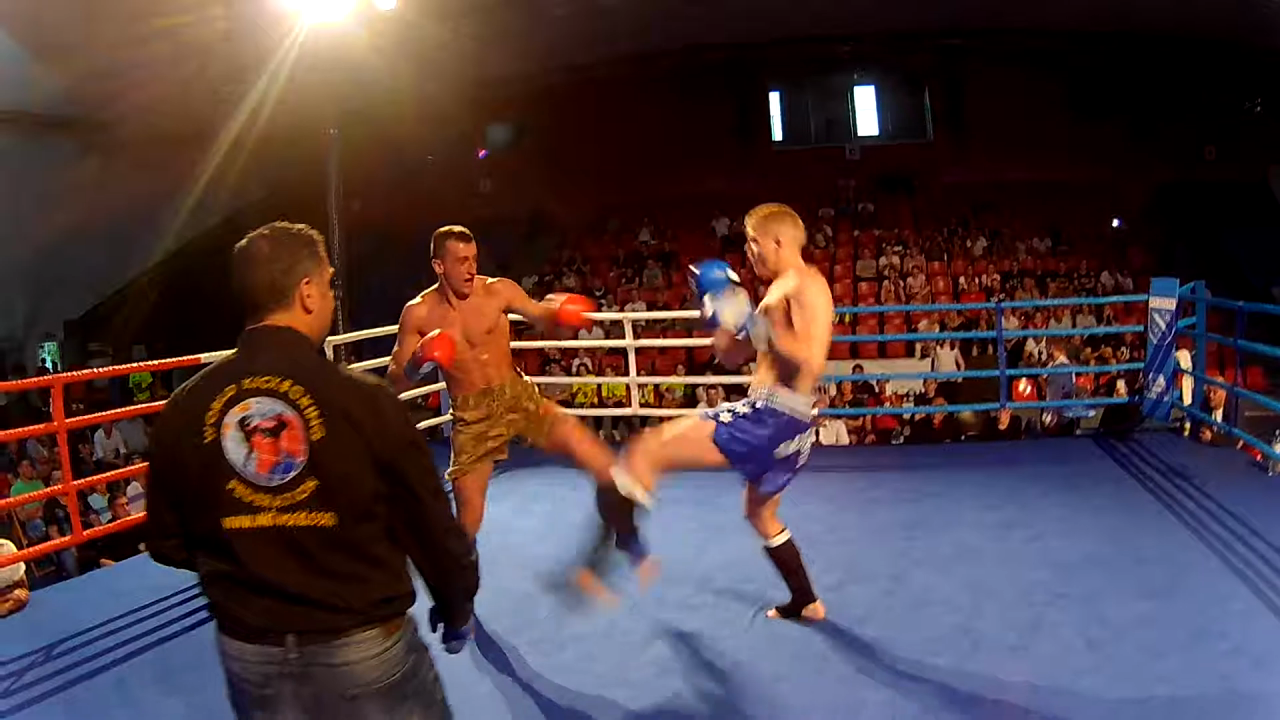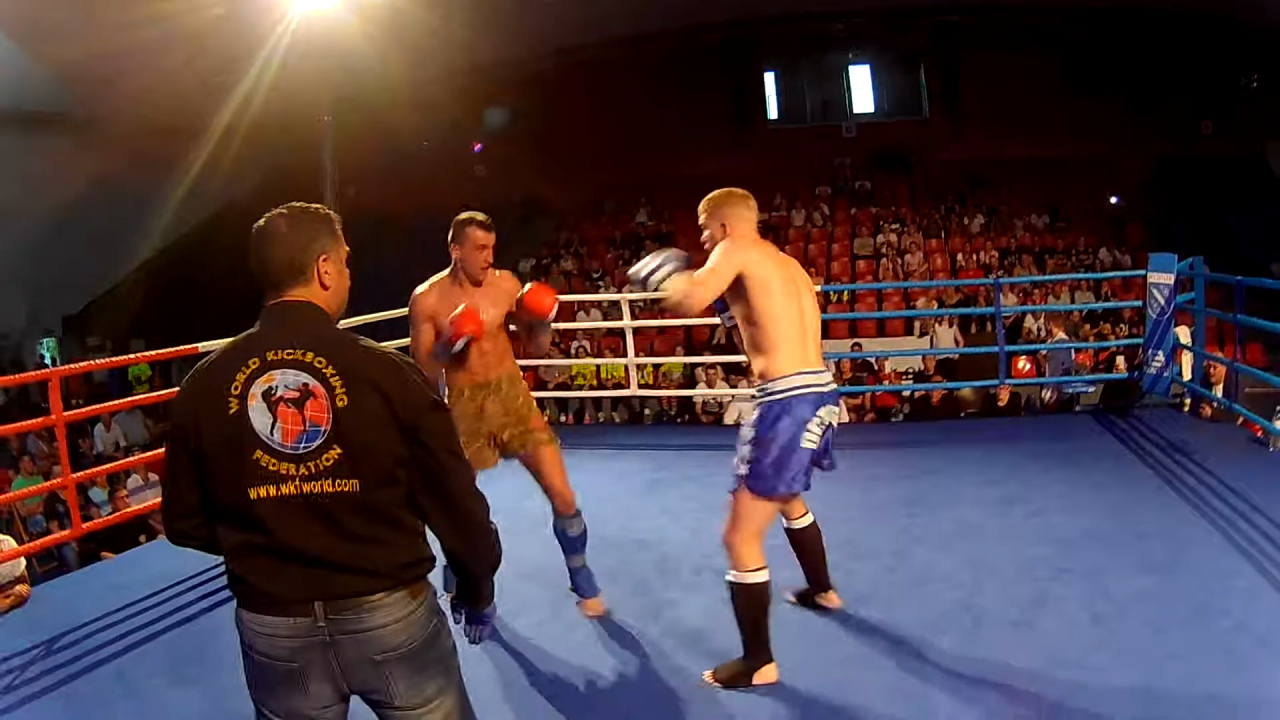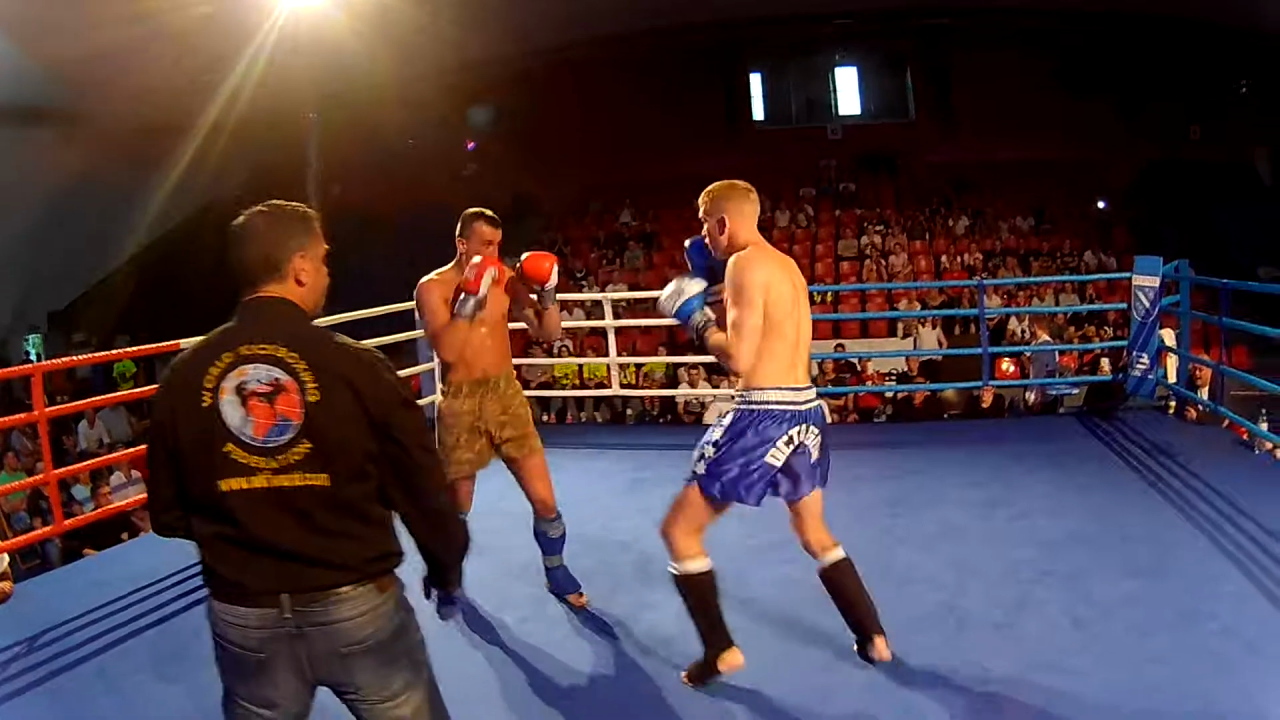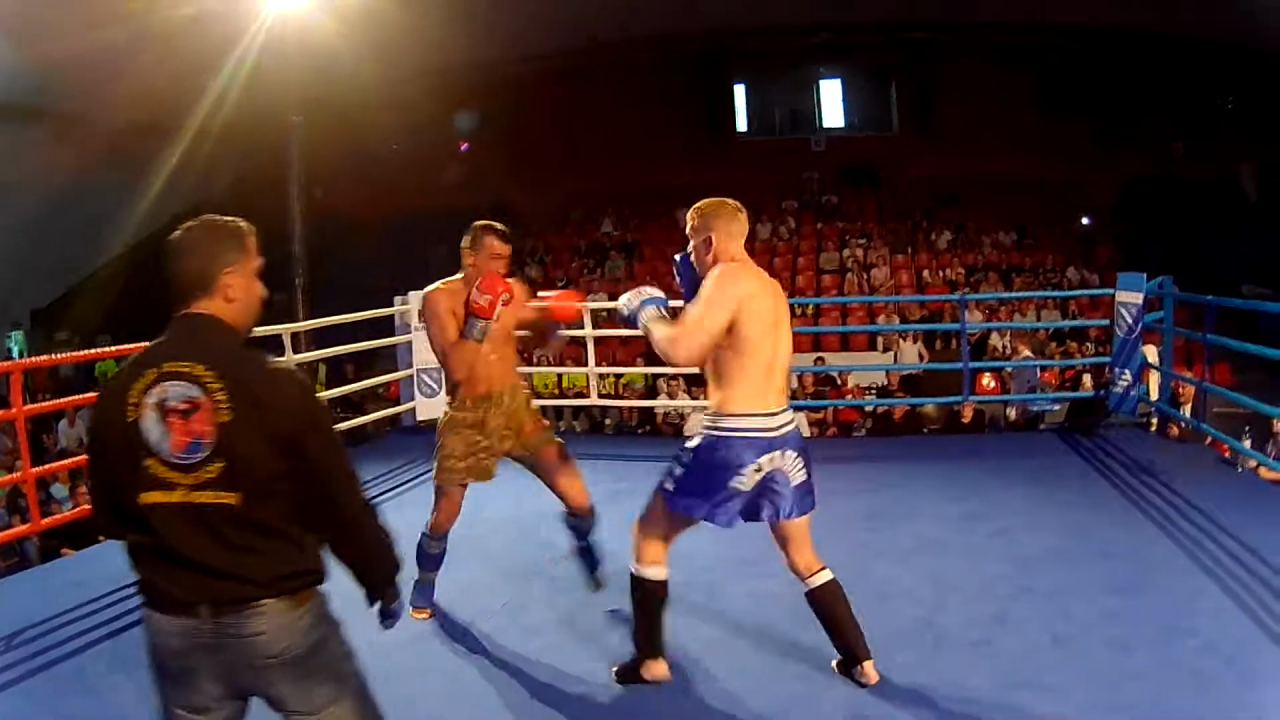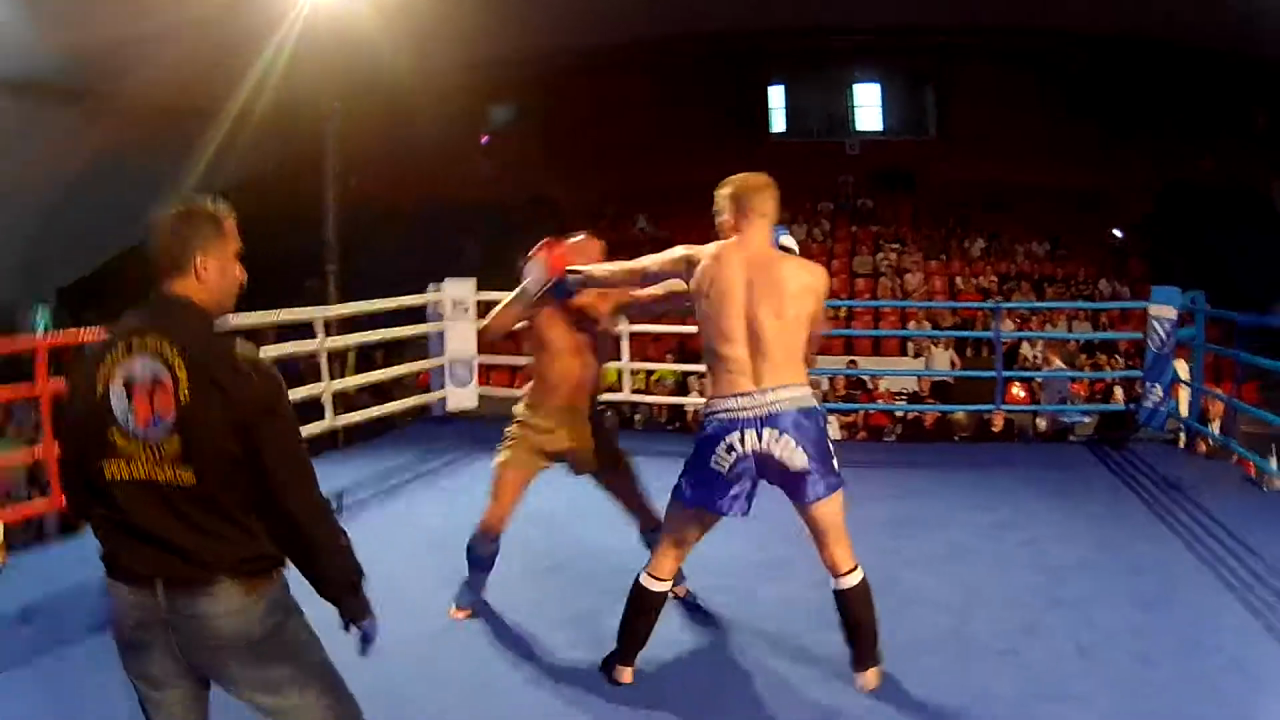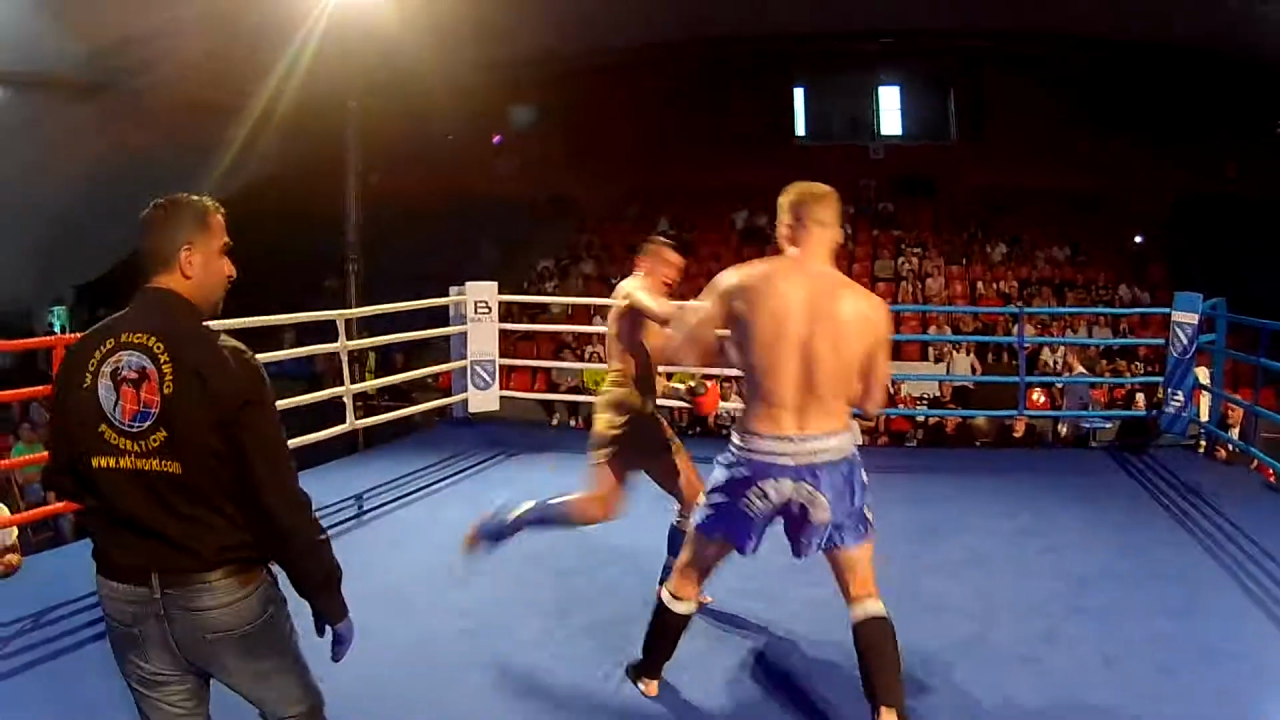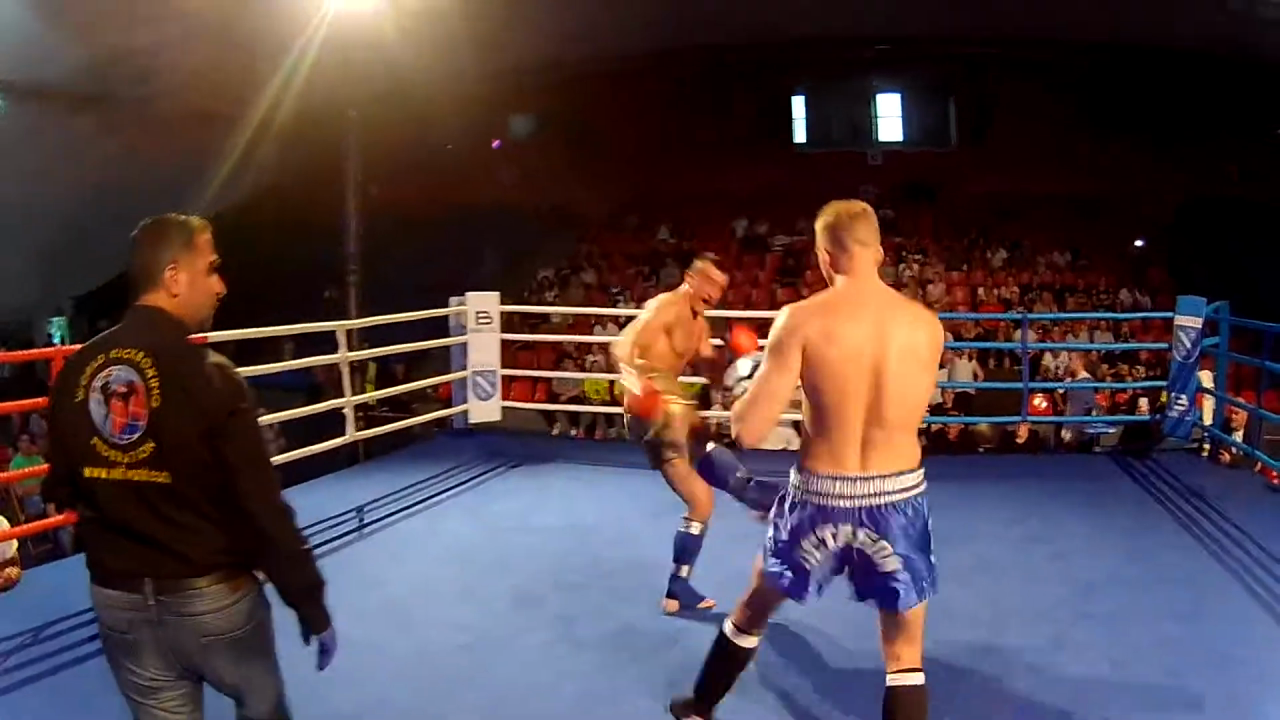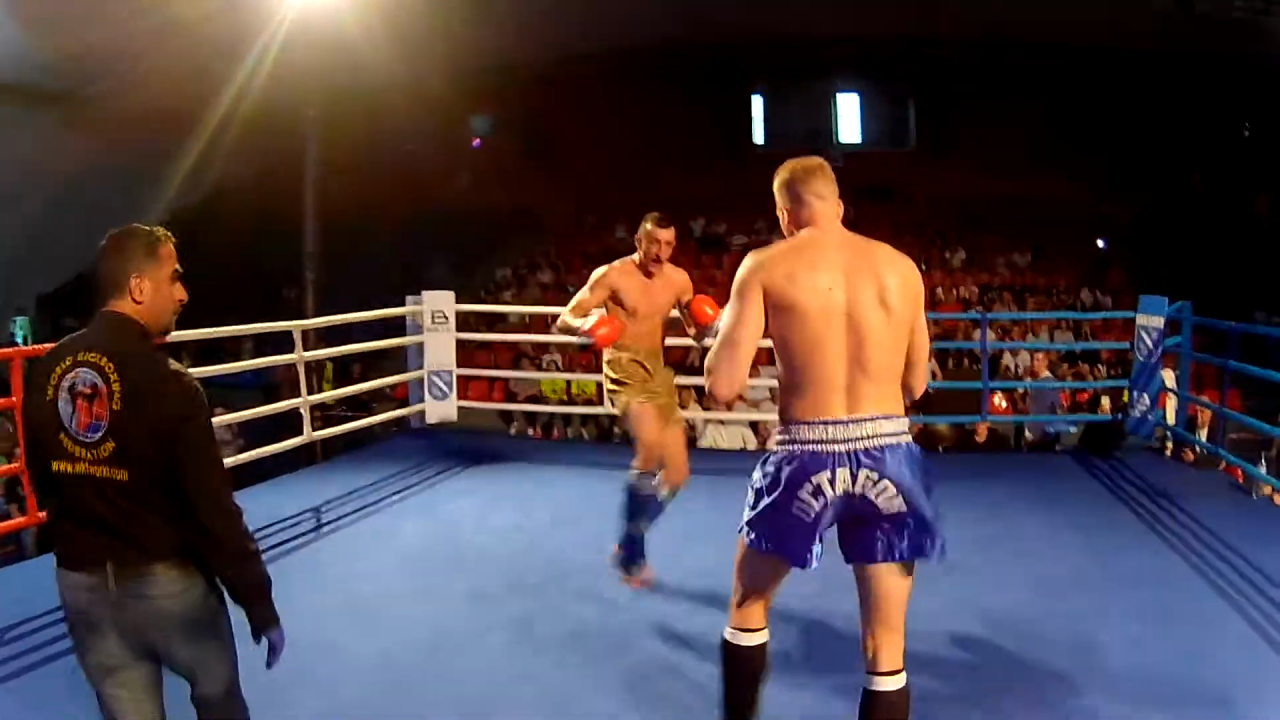
dt=0.2s
person 1, frame 1
left shoulder: (184, 410)
right shoulder: (363, 399)
left elbow: (167, 543)
right elbow: (432, 528)
right wrist: (457, 608)
left hip: (252, 656)
right hip: (367, 648)
person 1, frame 2
left shoulder: (204, 385)
right shoulder: (385, 370)
left elbow: (185, 523)
right elbow: (455, 500)
right wrist: (478, 588)
left hip: (274, 628)
right hip: (390, 615)
person 1, frame 3
left shoulder: (183, 378)
right shoulder: (357, 367)
left elbow: (168, 514)
right elbow: (424, 492)
right wrist: (446, 570)
left hip: (244, 618)
right hip: (357, 609)
person 1, frame 4
left shoulder: (120, 390)
right shoulder: (273, 385)
left elbow: (110, 517)
right elbow: (341, 508)
right wrist: (383, 582)
left hip: (175, 627)
right hip: (277, 622)
person 1, frame 5
left shoulder: (95, 363)
right shoulder: (237, 370)
left elbow: (79, 490)
right elbow: (296, 503)
right wrist: (352, 597)
left hip: (135, 603)
right hip: (233, 601)
person 1, frame 6
left shoulder: (81, 357)
right shoulder: (221, 362)
left elbow: (64, 479)
right elbow: (277, 499)
right wrist: (328, 597)
left hip: (126, 595)
right hip: (225, 594)
person 1, frame 7
left shoulder: (75, 372)
right shoulder: (208, 377)
left elbow: (63, 489)
right elbow: (260, 509)
right wrist: (312, 607)
left hip: (120, 602)
right hip: (214, 600)
person 1, frame 8
left shoulder: (48, 371)
right shoulder: (165, 383)
left elbow: (44, 481)
right elbow: (211, 508)
right wrist: (261, 606)
left hip: (84, 586)
right hip: (168, 585)
person 2, frame 1
left shoulder: (802, 282)
right shoulder: (780, 290)
left elbow: (808, 362)
right elbow: (730, 356)
left wrist: (754, 325)
right wrist: (718, 302)
left hip: (772, 416)
right hip: (784, 423)
left knee: (645, 452)
right knee: (761, 515)
right ankle: (807, 602)
person 2, frame 2
left shoulder: (735, 252)
right shoulder: (786, 266)
left elbow: (689, 299)
left wrist: (659, 274)
right wrist: (732, 313)
left hip: (786, 404)
right hip: (818, 396)
left knee: (740, 538)
right knee: (787, 500)
left ankle: (758, 661)
right ankle: (822, 590)
person 2, frame 3
left shoulder: (745, 266)
right shoulder: (785, 266)
left elbow: (742, 359)
left wrist: (695, 312)
right wrist: (713, 279)
left hip: (763, 418)
right hip: (804, 412)
left knee: (679, 531)
right knee: (815, 538)
left ankle: (720, 650)
right ankle: (872, 637)
person 2, frame 4
left shoulder: (728, 279)
right shoulder: (769, 287)
left elbow: (681, 351)
left wrist: (645, 312)
right wrist: (698, 295)
left hip: (733, 440)
right hip: (783, 437)
left knee: (651, 537)
right knee: (804, 559)
left ankle: (649, 659)
right ankle: (860, 660)
person 2, frame 5
left shoulder: (700, 259)
right shoulder: (810, 274)
left elbow: (625, 273)
left wrist: (577, 274)
left hip: (728, 425)
right hip: (794, 416)
left knee: (670, 548)
right knee: (837, 551)
left ankle: (624, 660)
right ankle: (867, 664)
person 2, frame 6
left shoulder: (741, 282)
right shoulder: (867, 308)
left elbow: (682, 349)
right elbow: (872, 401)
left hip: (758, 461)
right hip: (830, 462)
left knee: (689, 571)
right knee: (862, 591)
left ankle: (649, 671)
person 2, frame 7
left shoulder: (802, 320)
right shoulder: (927, 326)
left elbow: (748, 432)
left wrist: (751, 377)
left hip: (820, 500)
right hip: (899, 502)
left knee: (754, 610)
right knee: (905, 655)
person 2, frame 8
left shoulder: (764, 267)
right shoulder: (902, 269)
left elbow: (723, 386)
right elbow: (916, 382)
left wrist: (727, 331)
left hip: (806, 460)
right hip: (888, 453)
left knee: (749, 599)
right knee: (885, 645)
person 3, frame 1
left shoulder: (499, 290)
right shoulder: (418, 313)
left elbow: (544, 319)
right elbow: (395, 380)
left wrist: (562, 312)
right wrist: (420, 363)
left hip: (520, 398)
right hip: (473, 416)
left knee: (602, 466)
right knee: (468, 527)
person 3, frame 2
left shoulder: (505, 284)
right shoulder: (426, 299)
left elbow: (537, 348)
right elbow: (422, 370)
left wrist: (543, 320)
right wrist: (448, 346)
left hip: (512, 397)
right hip: (464, 406)
left knee: (562, 495)
left ankle: (581, 578)
person 3, frame 3
left shoulder: (507, 278)
right shoulder: (432, 287)
left elbow: (548, 334)
right elbow: (448, 351)
left wrist: (547, 290)
right wrist: (470, 299)
left hip: (507, 397)
right hip: (460, 405)
left knee: (544, 501)
right knee: (458, 508)
left ankle: (558, 576)
person 3, frame 4
left shoulder: (514, 290)
right shoulder: (439, 297)
left elbow: (543, 338)
right elbow: (457, 369)
left wrist: (554, 318)
right wrist: (480, 320)
left hip: (517, 409)
right hip: (466, 417)
left knee: (578, 501)
right knee: (442, 520)
left ankle: (586, 554)
right ankle: (425, 586)
person 3, frame 5
left shoulder: (605, 297)
right shoulder: (539, 297)
left elbow: (653, 295)
right elbow: (489, 334)
right wrist: (532, 286)
left hip: (585, 418)
right hip: (537, 419)
left knee: (639, 506)
right knee: (494, 519)
right ankle: (473, 586)
person 3, frame 6
left shoulder: (644, 308)
right shoulder: (633, 290)
right elbow: (658, 312)
left wrist: (683, 391)
left hip: (642, 411)
right hip: (626, 406)
left knee: (693, 494)
right knee: (600, 507)
right ankle: (500, 525)
person 3, frame 7
left shoulder: (697, 323)
right shoulder: (664, 307)
left elbow: (713, 370)
right elbow: (622, 346)
right wrist: (635, 383)
left hip: (669, 408)
right hip: (652, 405)
left knee: (702, 503)
left ankle: (679, 590)
person 3, frame 8
left shoulder: (678, 278)
right shoulder: (610, 275)
left elbow: (696, 329)
right elbow: (565, 319)
left wrist: (704, 323)
right wrist: (584, 326)
left hip: (657, 368)
right hip: (625, 368)
left knee: (675, 472)
right knee: (653, 446)
left ankle: (631, 549)
right ankle: (631, 543)
